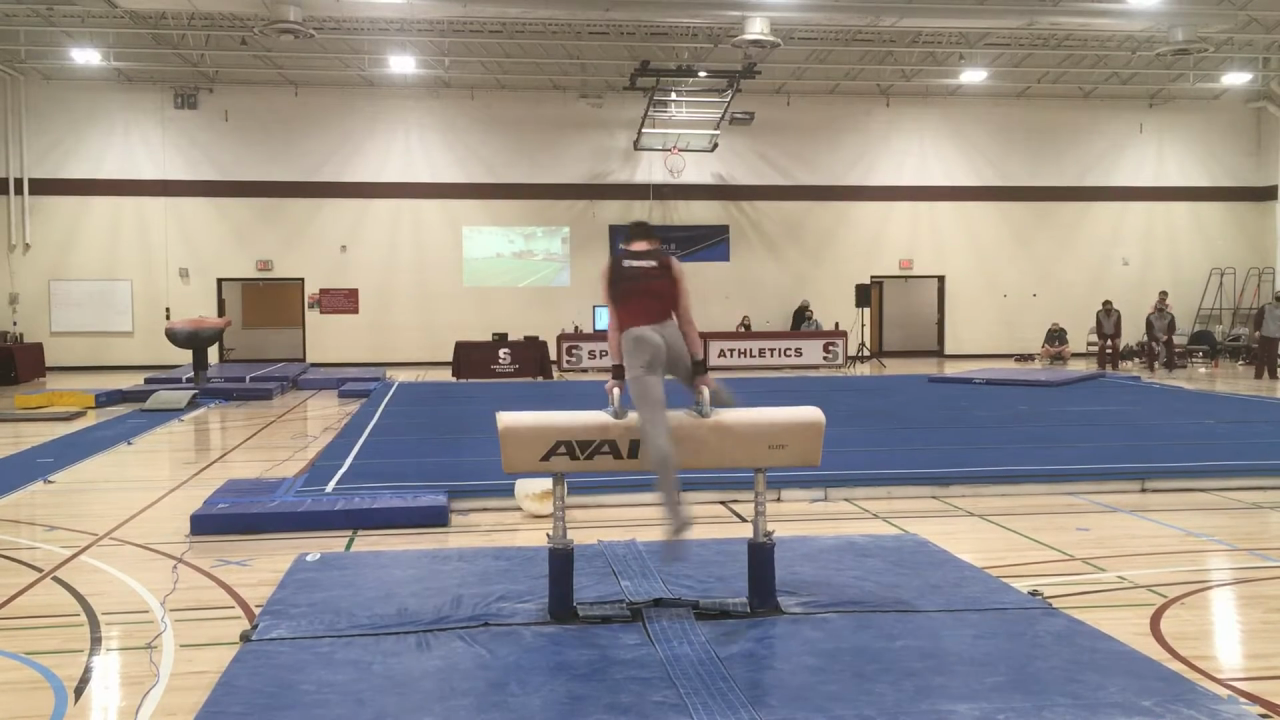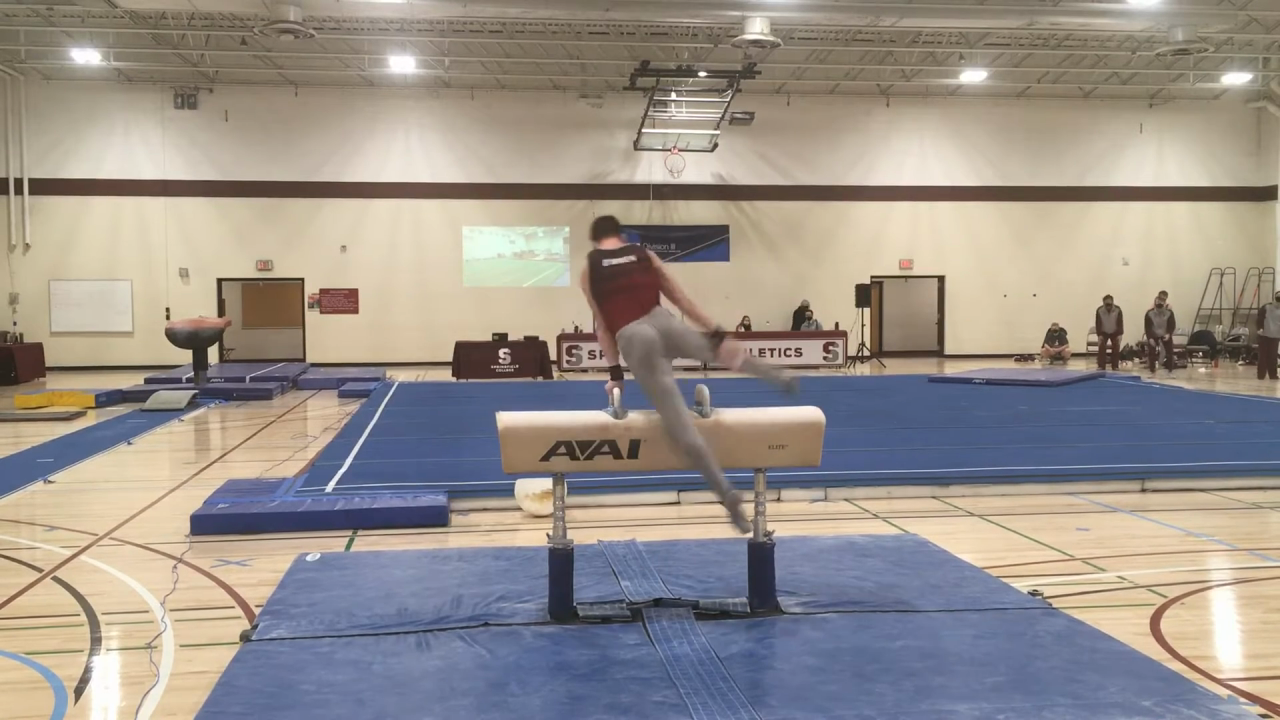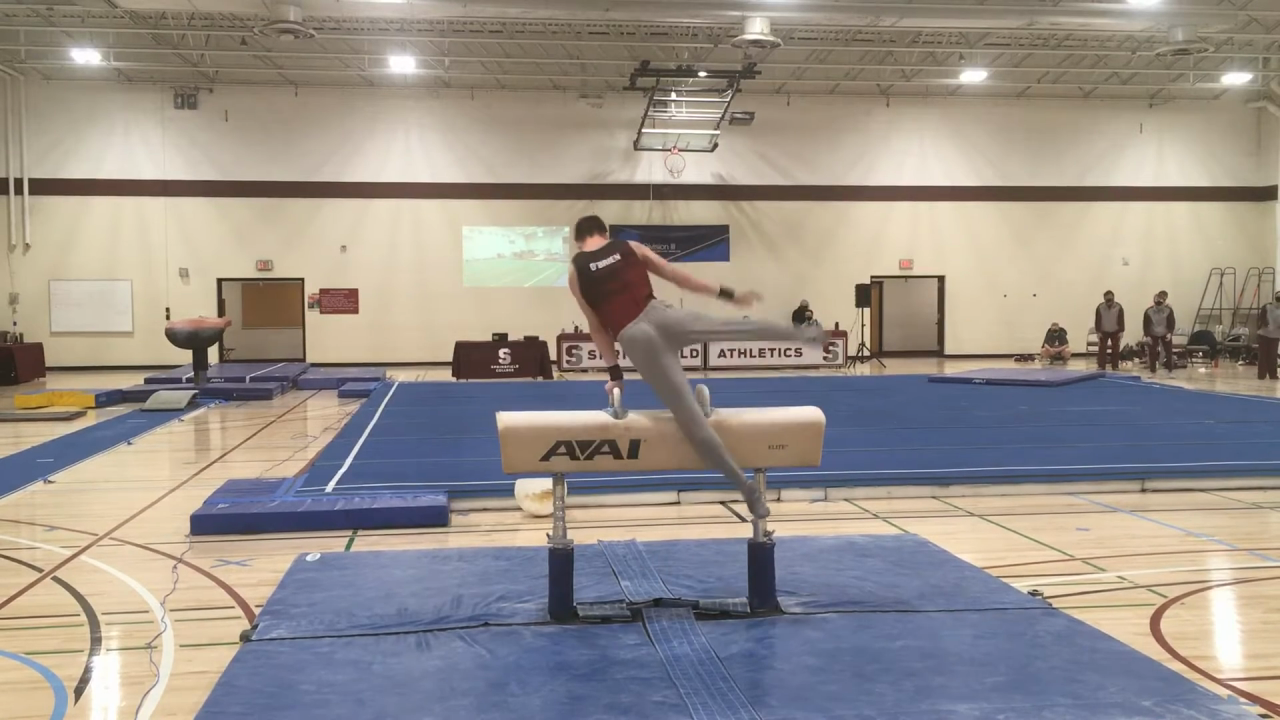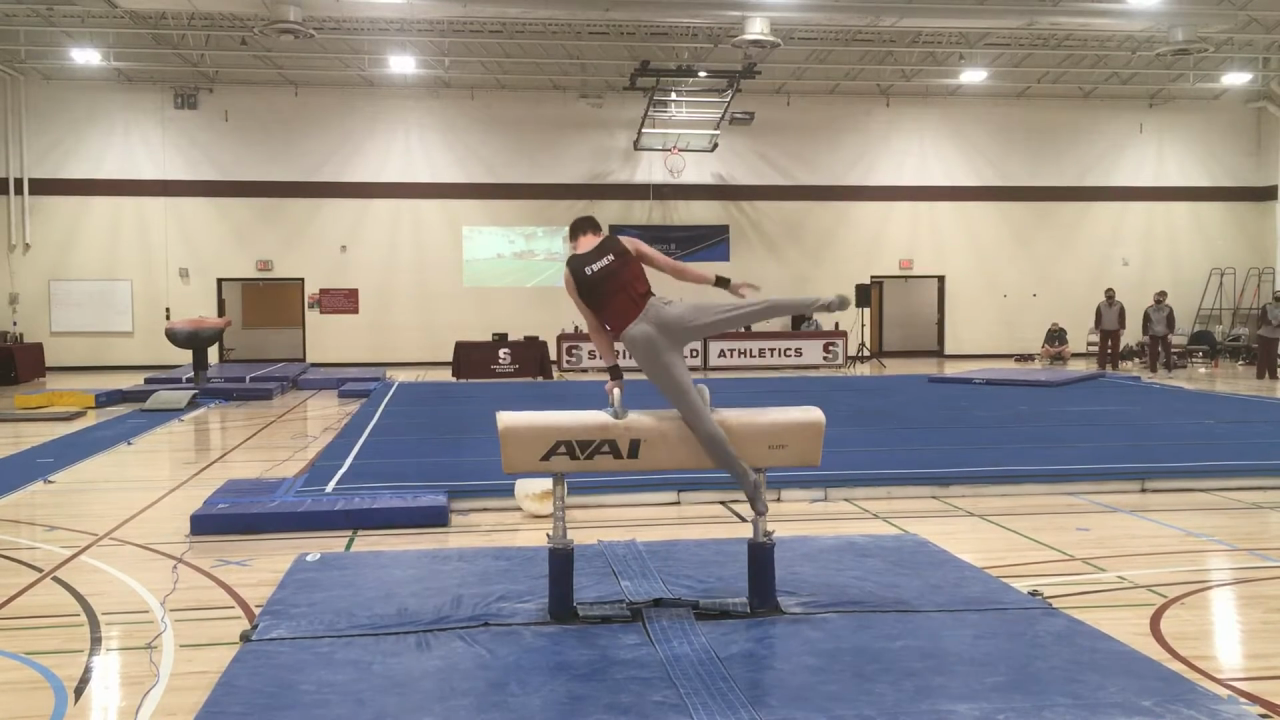
dt=0.1s
person 1, frame 1
left shoulder: (612, 267)
right shoulder: (669, 263)
left elbow: (614, 323)
right elbow: (686, 318)
left wrist: (617, 373)
right wrist: (701, 367)
left hip: (638, 343)
right hip: (671, 335)
left knee: (653, 427)
right knee: (695, 372)
left ankle: (675, 511)
person 1, frame 2
left shoulder: (589, 269)
right shoulder: (641, 254)
left elbow: (603, 326)
right elbow: (679, 298)
left wrist: (614, 373)
right wrist: (718, 335)
left hip: (637, 341)
right hip: (662, 324)
left knee: (680, 423)
right knee: (716, 348)
left ankle: (728, 495)
right ankle: (779, 378)
person 1, frame 3
left shoulder: (575, 273)
right shoulder: (630, 248)
left elbow: (598, 329)
right elbow: (676, 276)
left wrist: (614, 374)
right wrist: (728, 294)
left hip: (637, 338)
right hip: (663, 317)
left knee: (690, 418)
right knee: (741, 327)
left ankle: (744, 484)
right ankle: (806, 334)
person 1, frame 4
left shoulder: (572, 274)
right shoulder: (624, 244)
left elbow: (597, 330)
right elbow: (673, 268)
left wrist: (614, 374)
right wrist: (724, 283)
left hip: (640, 339)
right hip: (663, 314)
left knee: (696, 415)
right knee: (748, 310)
left ankle: (748, 482)
right ankle: (824, 303)
